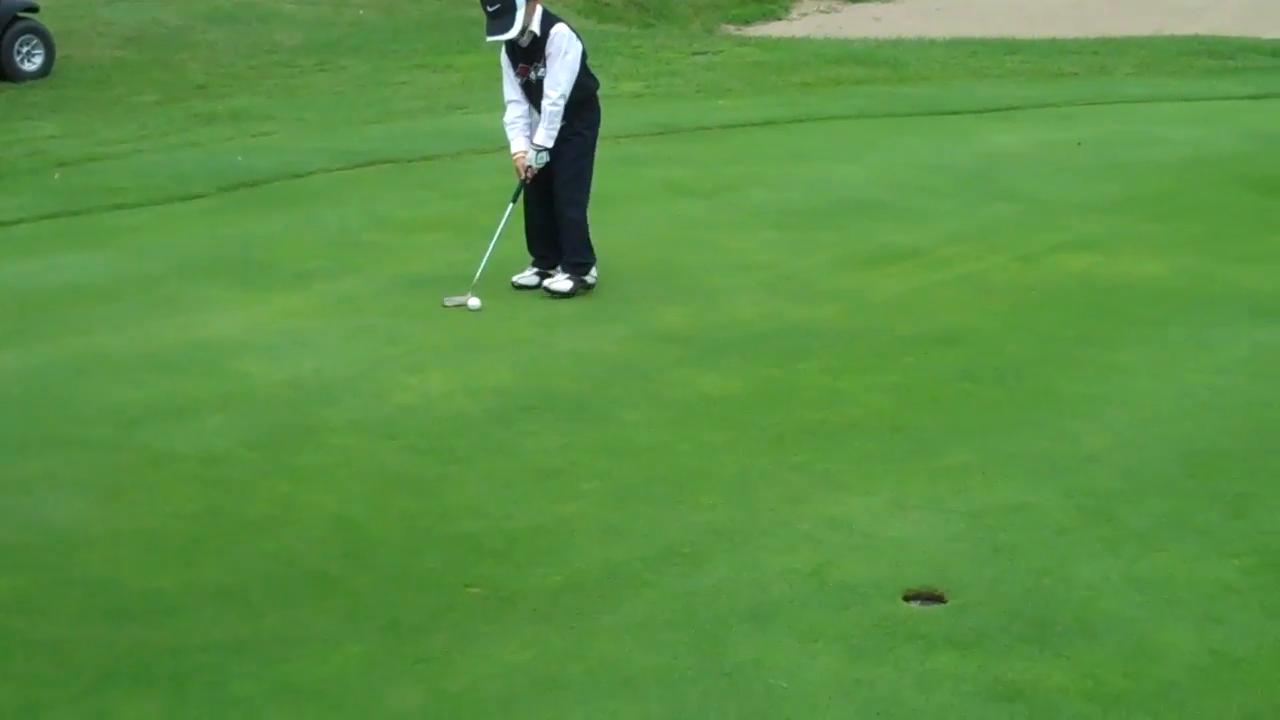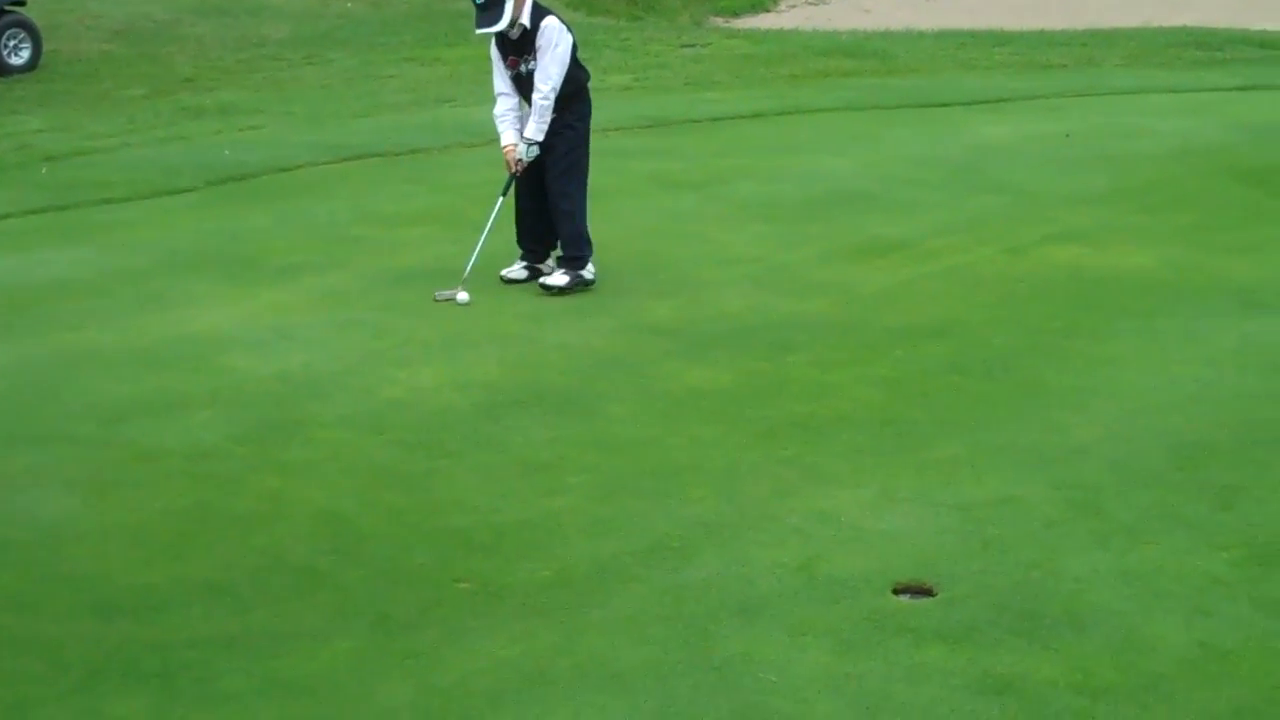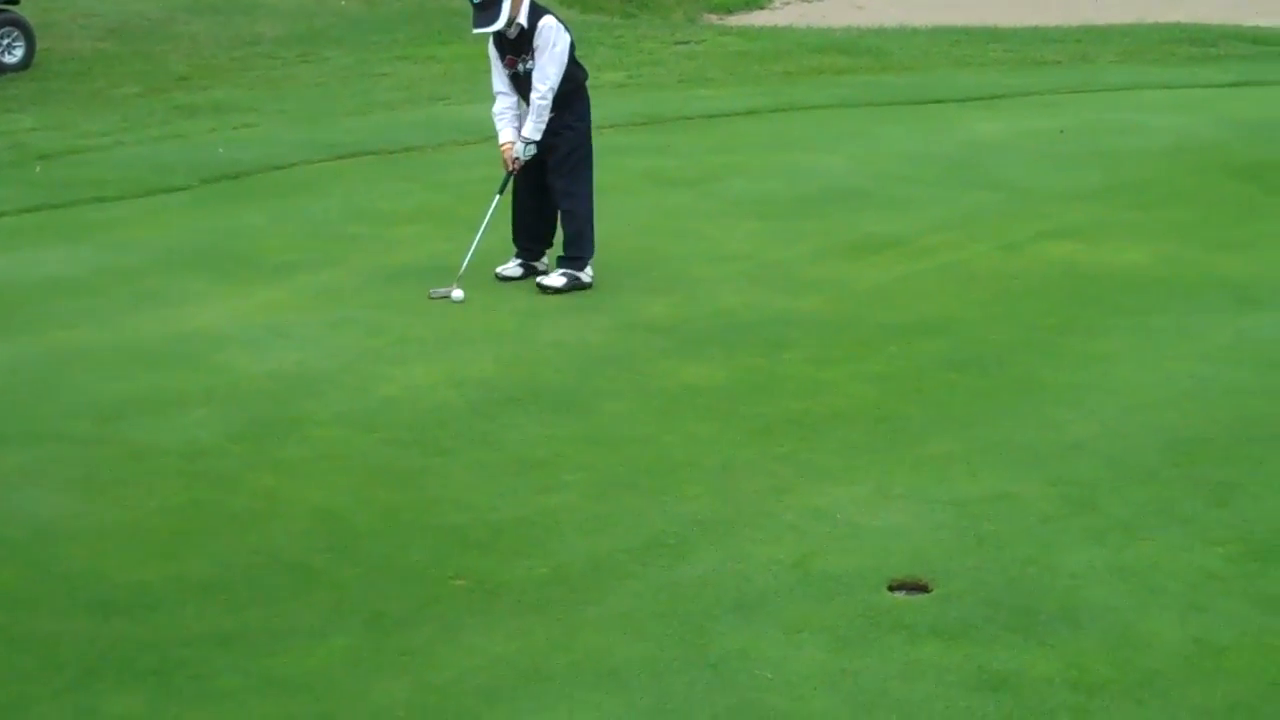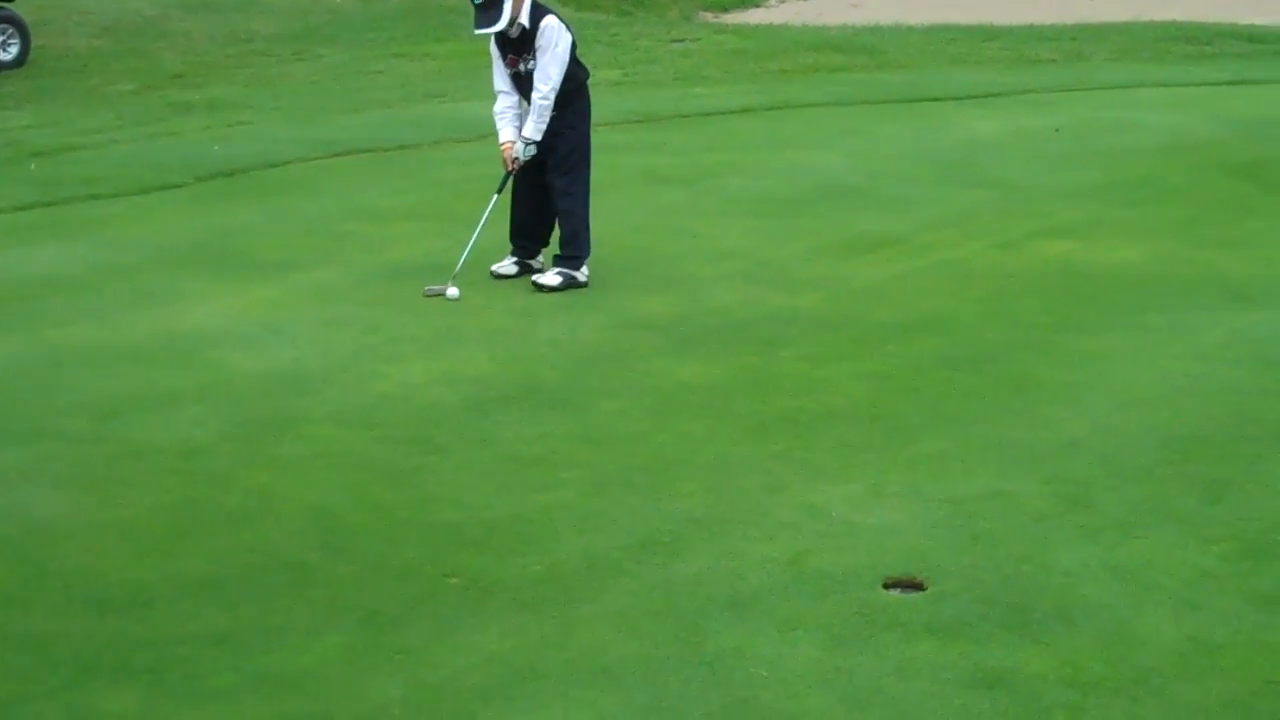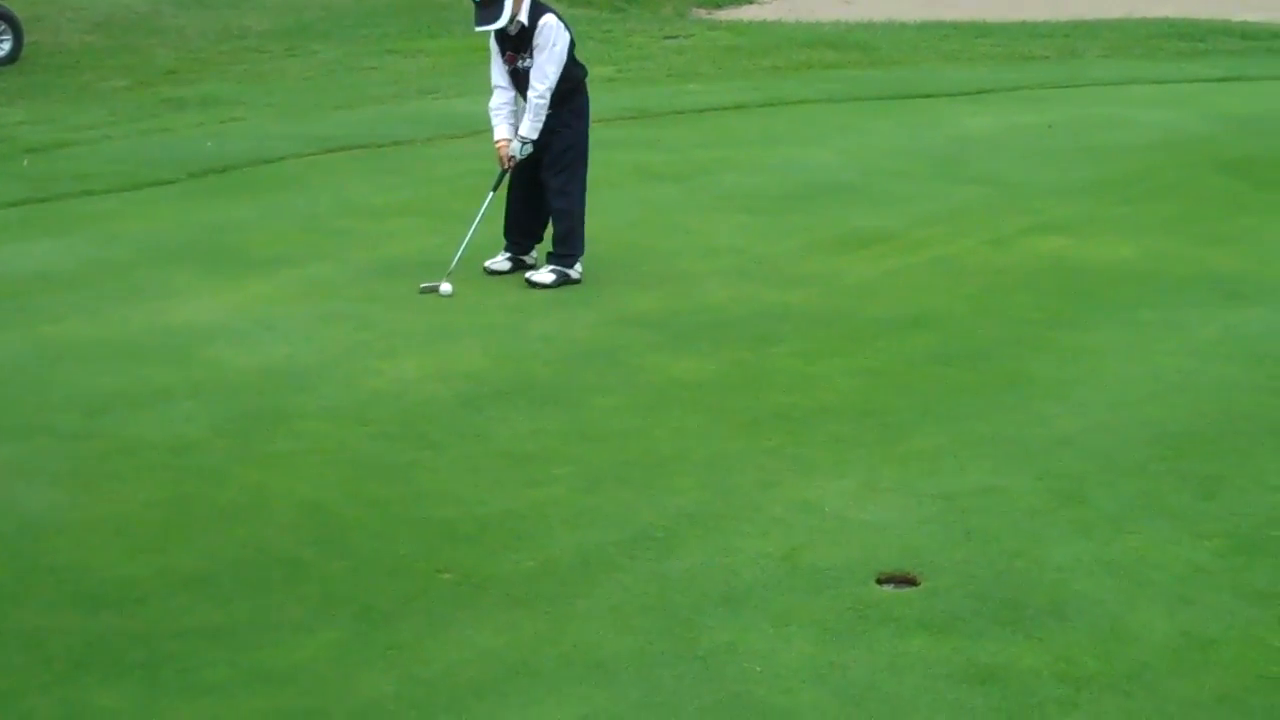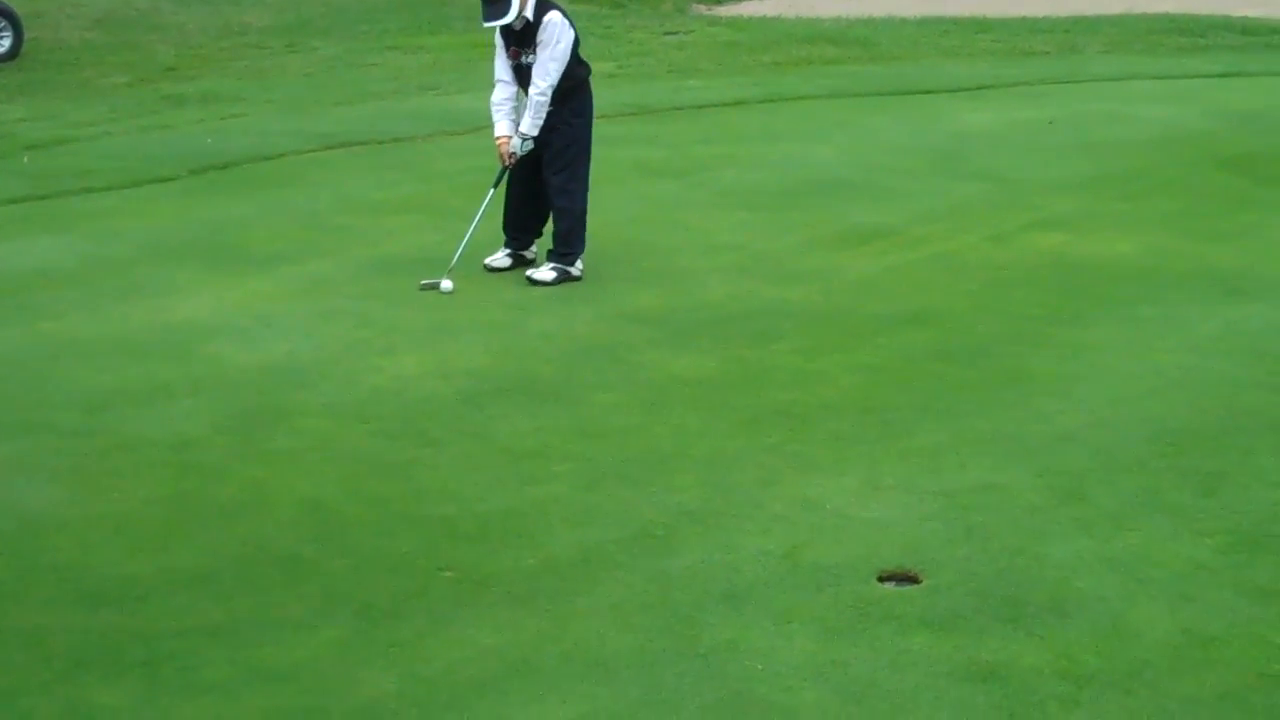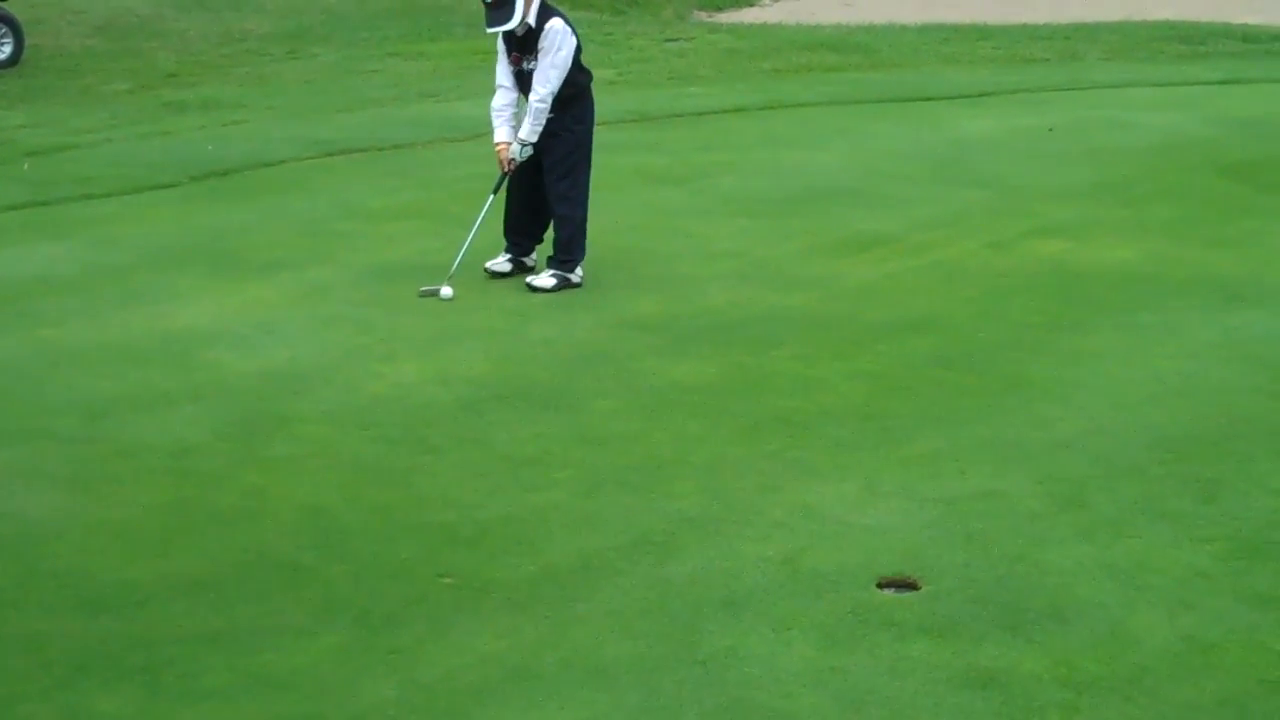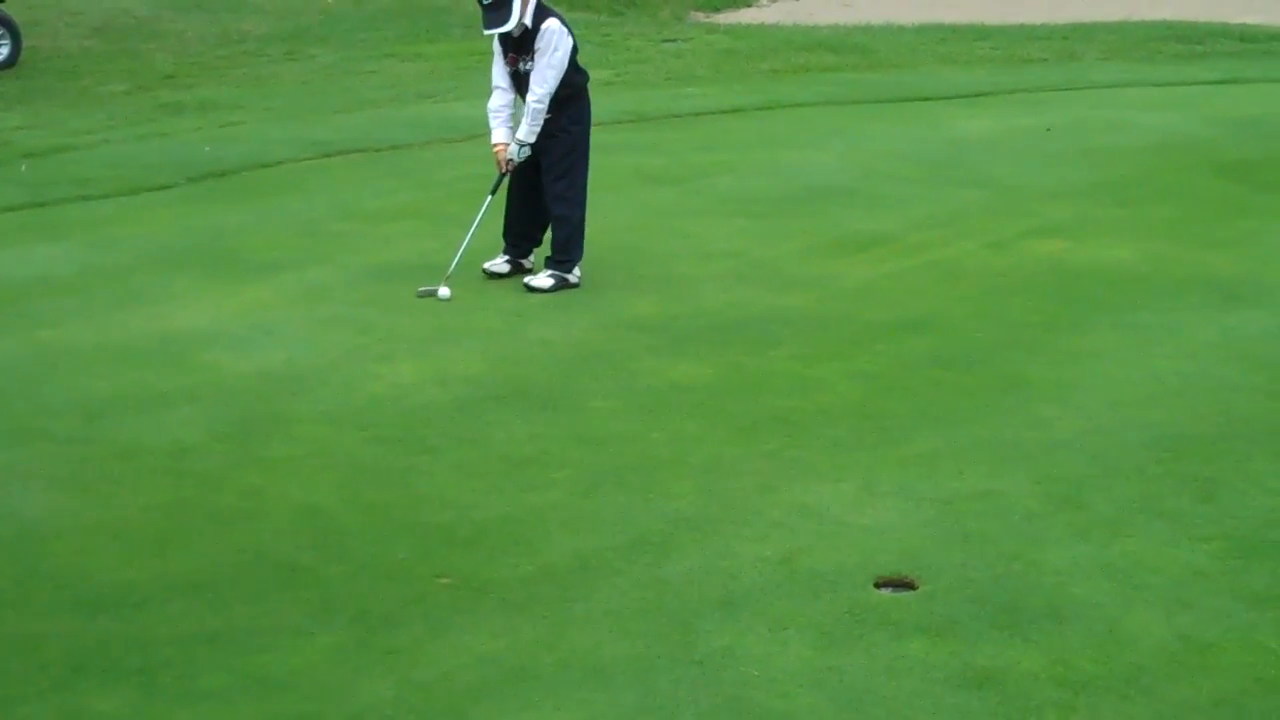
dt=0.1s
person 1, frame 1
left shoulder: (558, 34)
right shoulder: (509, 47)
left elbow: (556, 96)
right elbow: (515, 102)
left wrist: (540, 147)
right wrist: (520, 148)
left hip: (577, 122)
right hip: (545, 126)
left knee: (569, 195)
right knee: (537, 195)
left ankle: (579, 268)
right ankle: (546, 263)
person 1, frame 2
left shoulder: (548, 27)
right shoulder: (500, 41)
left elbow: (546, 90)
right elbow: (505, 95)
left wrist: (529, 140)
right wrist: (510, 140)
left hip: (568, 115)
right hip: (537, 118)
left knee: (564, 189)
right knee: (529, 189)
left ankle: (578, 264)
right ankle: (536, 257)
person 1, frame 3
left shoulder: (546, 26)
right shoulder: (497, 39)
left elbow: (544, 90)
right elbow: (504, 94)
left wrist: (527, 139)
right wrist: (508, 139)
left hip: (568, 114)
right hip: (536, 117)
left knee: (567, 188)
right knee: (527, 187)
left ankle: (578, 265)
right ankle: (531, 255)
person 1, frame 4
left shoulder: (548, 26)
right shoulder: (500, 37)
left elbow: (545, 89)
right elbow: (505, 92)
left wrist: (527, 139)
right wrist: (507, 138)
left hip: (568, 112)
right hip: (537, 115)
left knee: (567, 187)
right knee: (527, 185)
left ankle: (573, 265)
right ankle: (527, 253)
person 1, frame 5
left shoulder: (547, 24)
right shoulder: (499, 34)
left elbow: (542, 88)
right elbow: (502, 88)
left wrist: (523, 138)
right wrist: (503, 136)
left hip: (566, 110)
right hip: (534, 112)
left knee: (562, 185)
right knee: (523, 181)
left ankle: (566, 262)
right ankle: (520, 249)
person 1, frame 6
right shoulder: (505, 27)
left elbow: (543, 85)
right elbow: (504, 82)
left wrist: (524, 134)
right wrist: (504, 131)
left hip: (569, 107)
right hip: (536, 109)
left knee: (563, 182)
right knee: (522, 177)
left ankle: (567, 259)
right ankle: (519, 245)
person 1, frame 7
left shoulder: (554, 28)
right shoulder: (507, 32)
left elbow: (544, 92)
right elbow: (505, 88)
left wrist: (523, 141)
right wrist: (503, 138)
left hip: (570, 114)
right hip: (538, 114)
left knee: (564, 189)
right knee: (523, 182)
left ankle: (567, 266)
right ankle: (520, 251)
person 1, frame 8
left shoulder: (550, 28)
right shoulder: (503, 33)
left elbow: (541, 93)
right elbow: (502, 89)
left wrist: (521, 141)
right wrist: (501, 138)
left hip: (567, 114)
right hip: (535, 116)
left knee: (562, 190)
right knee: (523, 184)
left ankle: (565, 266)
right ankle: (518, 252)
